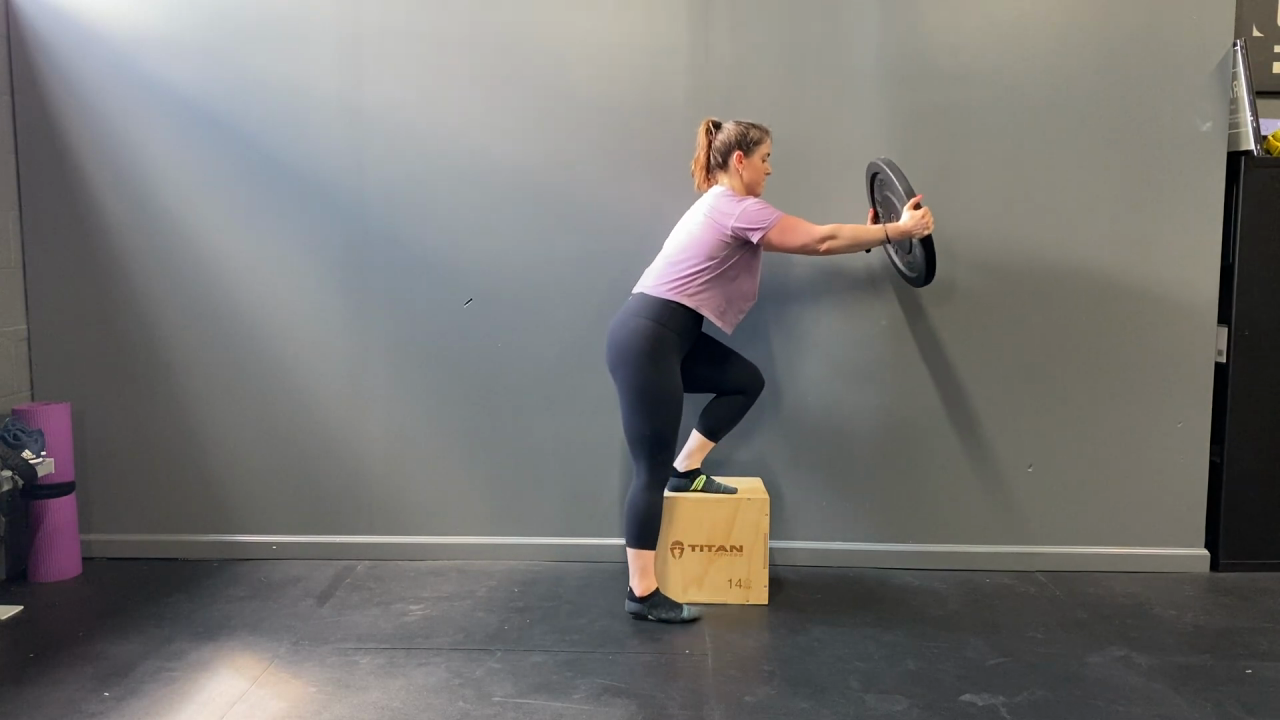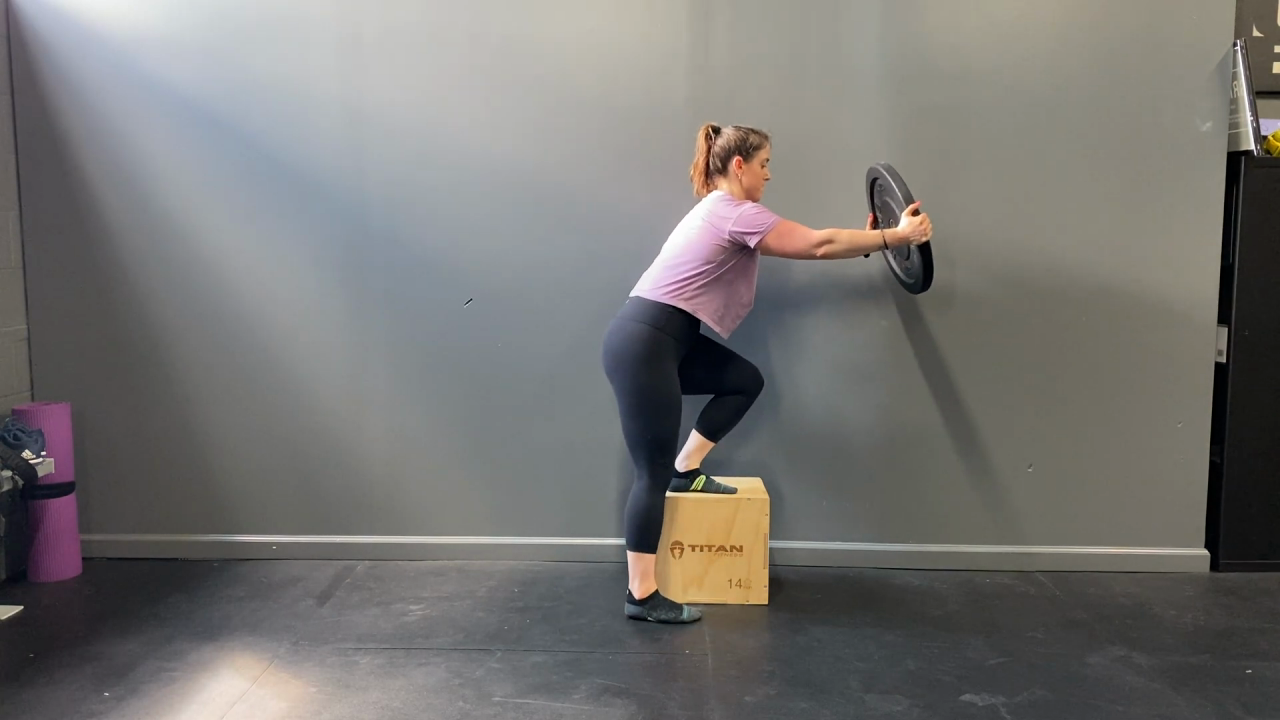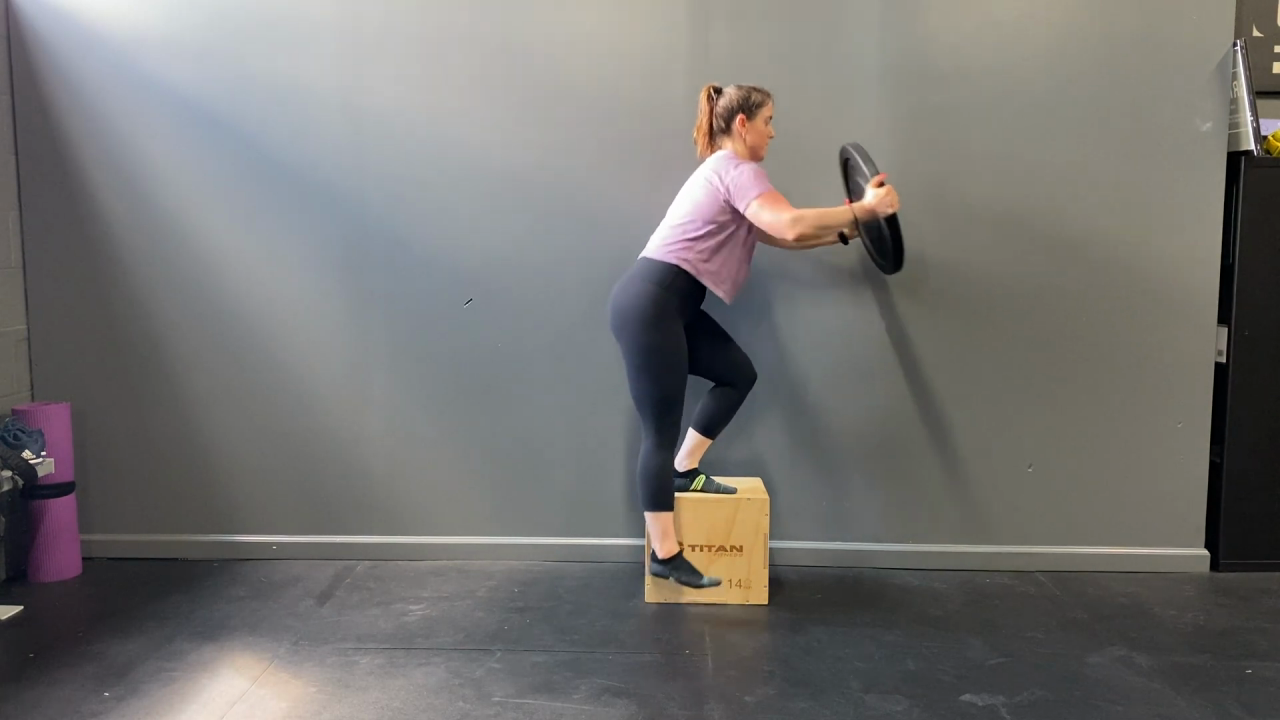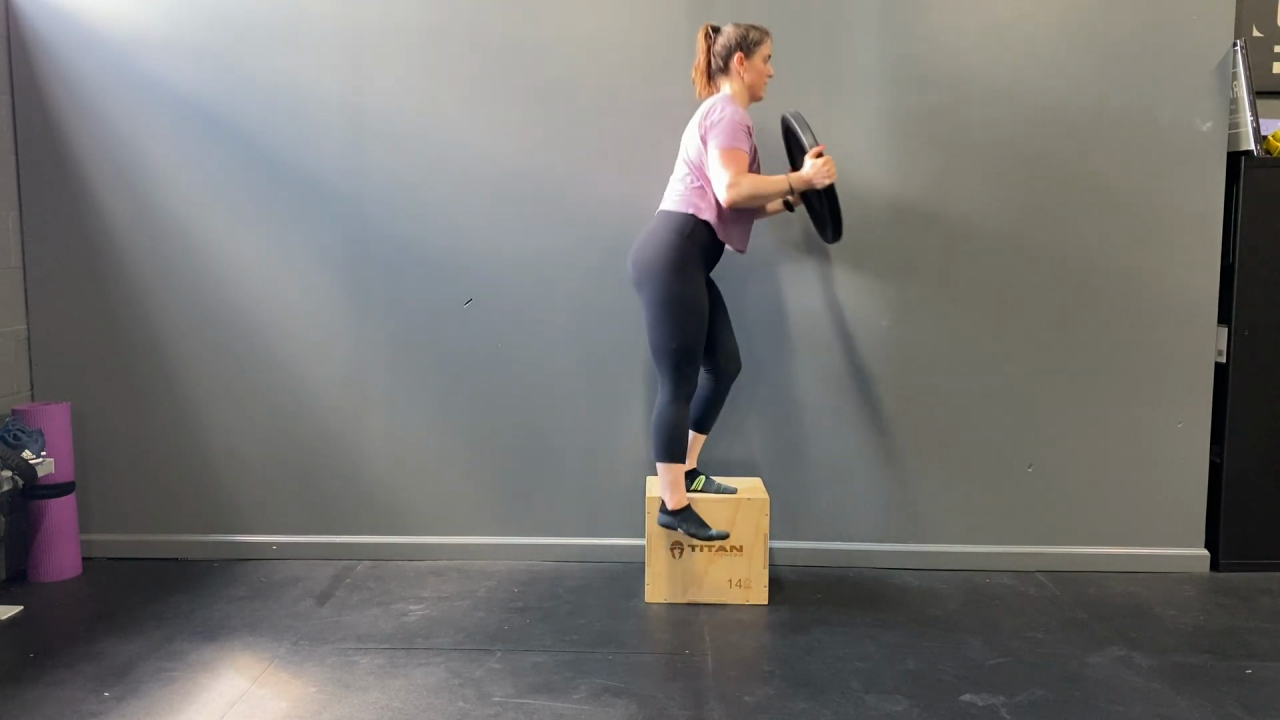
dt=0.3s
person 1, frame 1
left shoulder: (723, 207)
right shoulder: (739, 209)
left elbow: (803, 244)
right elbow: (819, 239)
left wrist: (868, 236)
right wrist: (897, 230)
left hip: (662, 334)
right hip: (645, 340)
left knee: (745, 381)
right knee: (651, 470)
left ankle: (685, 469)
right ankle: (642, 593)
person 1, frame 2
left shoulder: (722, 212)
right shoulder: (736, 214)
left elbow: (805, 245)
right elbow: (818, 245)
left wrist: (866, 238)
right wrist: (894, 237)
left hip: (659, 338)
right hip: (642, 345)
left knee: (746, 380)
right knee: (653, 472)
left ankle: (686, 469)
right ankle: (642, 595)
person 1, frame 3
left shoulder: (723, 172)
right shoulder: (736, 172)
left elbow: (778, 235)
right elbow: (792, 226)
left wrist: (844, 228)
right wrist: (864, 209)
left hip: (667, 304)
right hip: (649, 305)
left knee: (738, 374)
right knee: (662, 431)
left ankle: (683, 469)
right ankle: (665, 553)
person 1, frame 4
left shoulder: (722, 114)
right shoulder: (728, 114)
left elbow: (741, 201)
right elbow: (731, 191)
left wrist: (792, 196)
right wrist: (799, 179)
left hip: (683, 259)
right hip: (672, 259)
left knee: (724, 367)
right knee: (679, 385)
left ankle: (688, 474)
right ankle: (673, 505)
